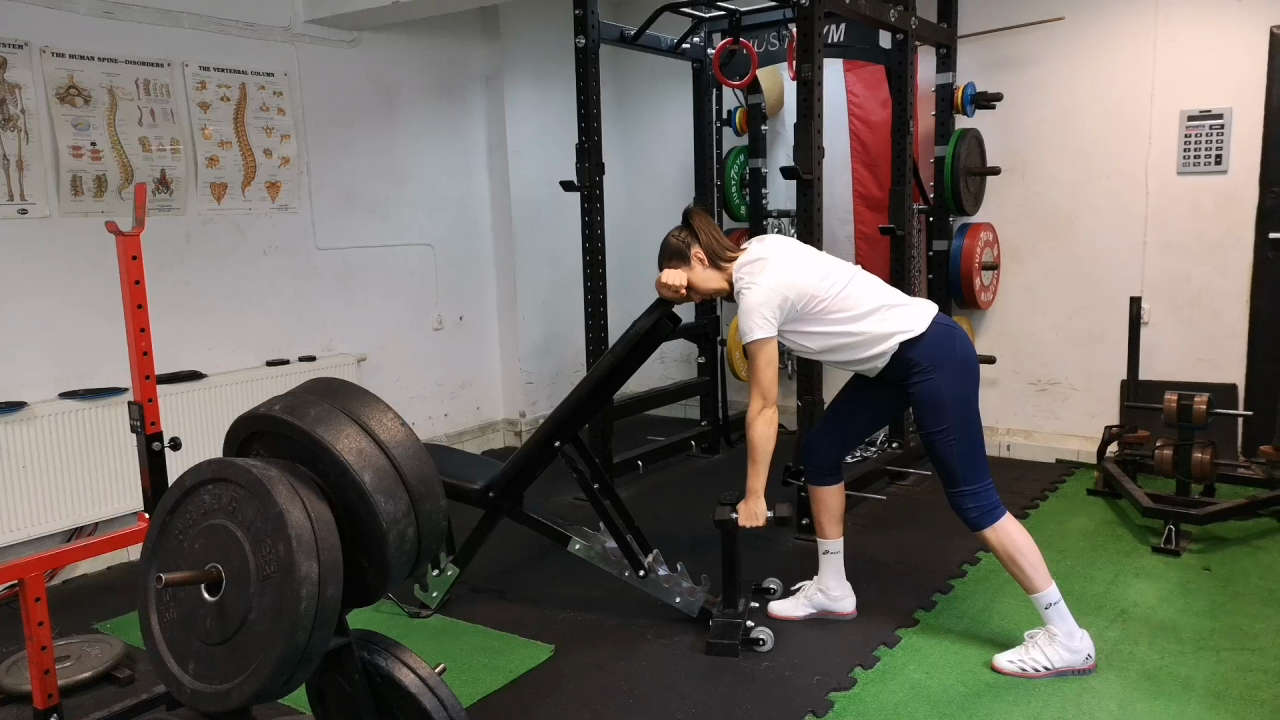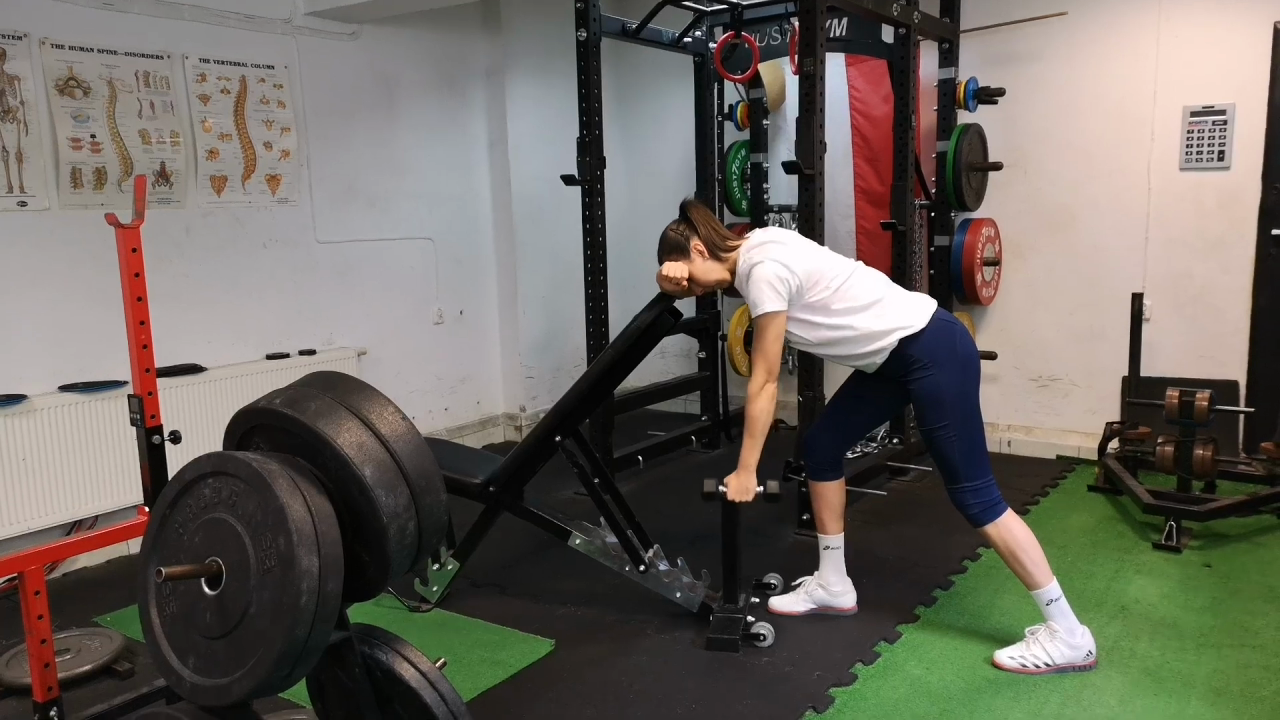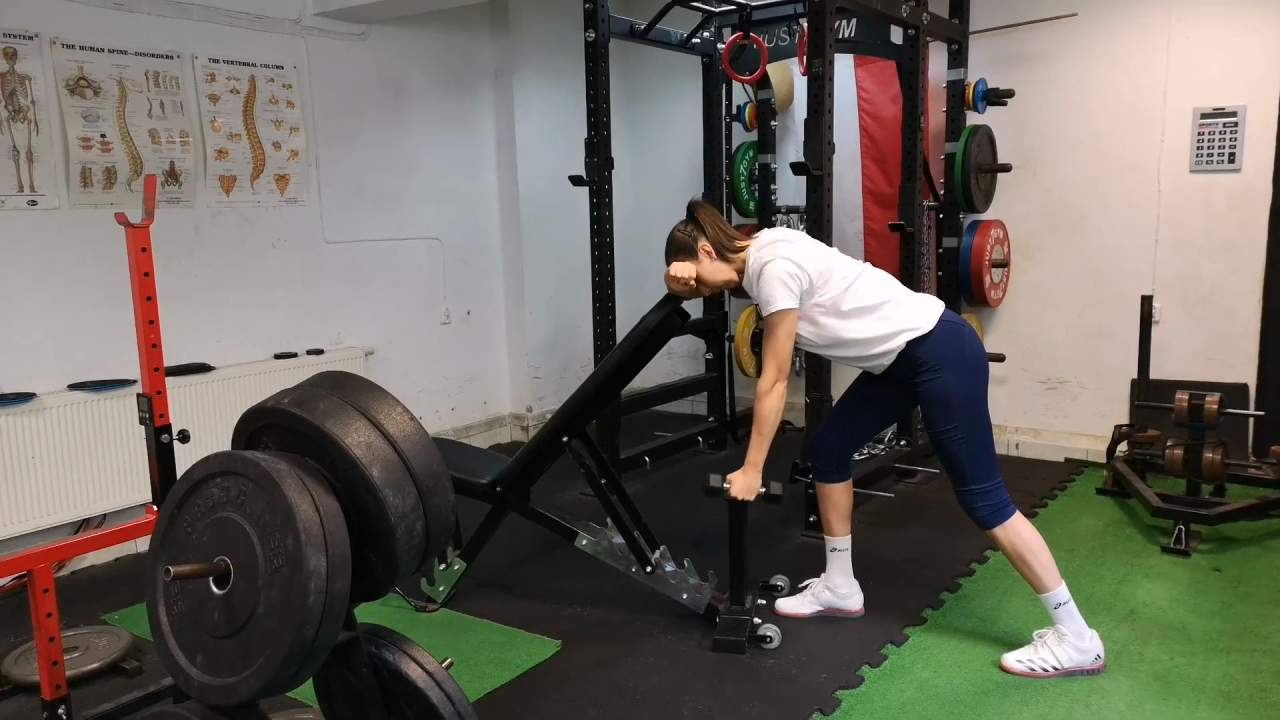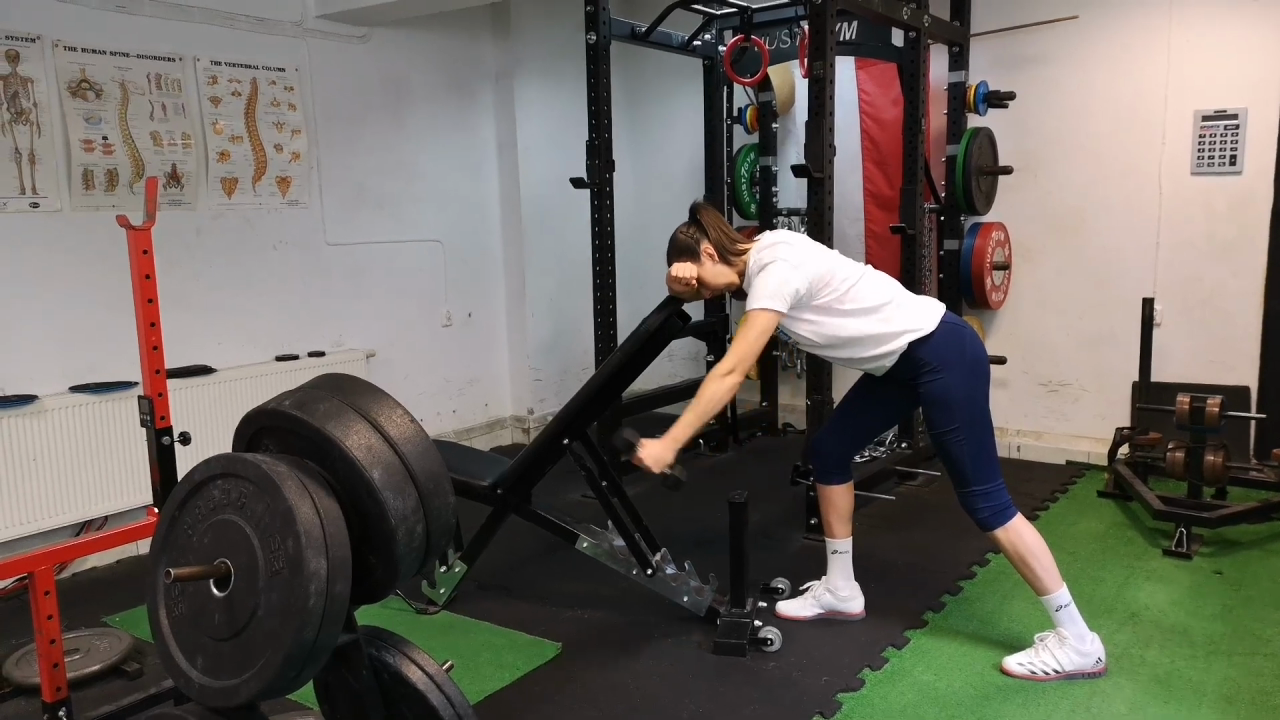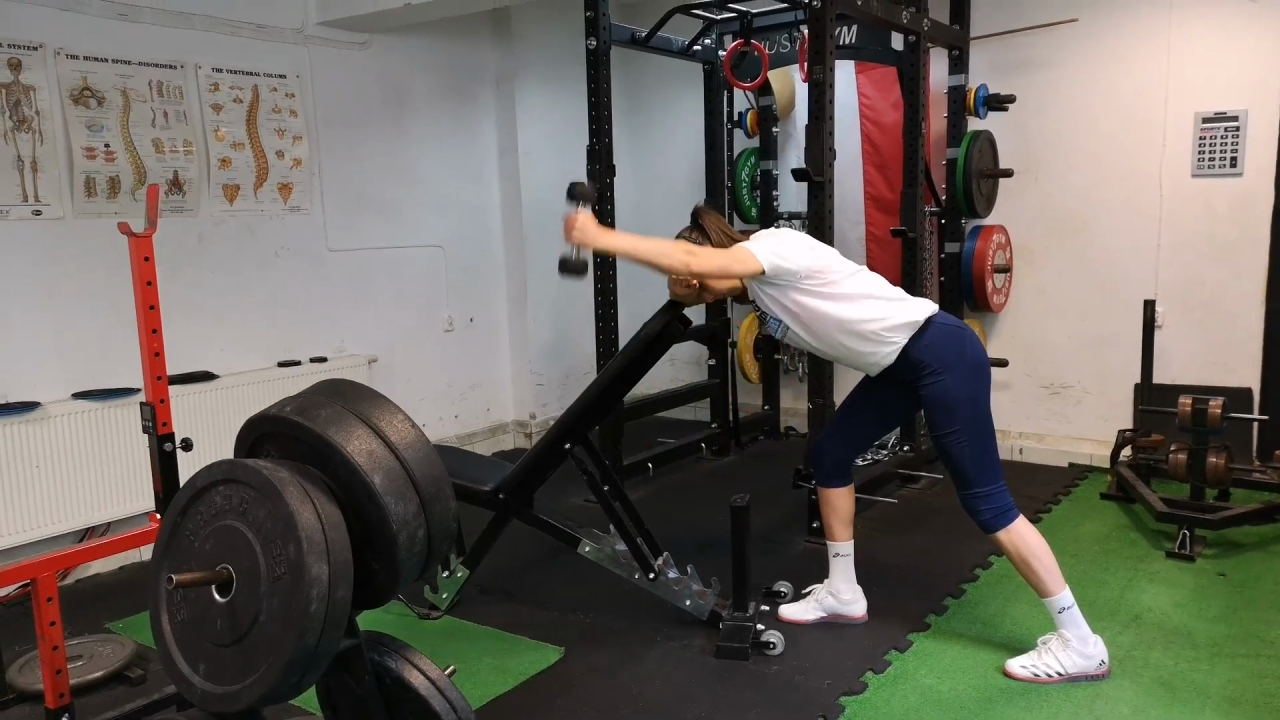
dt=0.5s
person 1, frame 1
left shoulder: (757, 291)
right shoulder: (752, 255)
left elbow: (763, 407)
left wrist: (754, 495)
right wrist: (675, 285)
left hip: (932, 355)
right hip: (897, 356)
left knee: (971, 497)
right knee: (820, 451)
left ankle: (1067, 638)
right ankle: (832, 590)
person 1, frame 2
left shoulder: (763, 270)
right shoulder: (752, 249)
left elbow: (764, 381)
left wrist: (745, 472)
right wrist: (674, 277)
left hip: (932, 350)
right hip: (893, 354)
left knee: (973, 493)
right knee: (821, 447)
left ankle: (1068, 635)
right ankle: (833, 586)
person 1, frame 3
left shoulder: (774, 268)
right shoulder: (758, 253)
left elbow: (774, 381)
left wrist: (751, 470)
right wrist: (682, 278)
left hip: (940, 351)
right hip: (901, 355)
left knee: (981, 496)
right knee: (827, 449)
left ankle: (1076, 638)
right ankle: (840, 587)
person 1, frame 4
left shoulder: (775, 268)
right shoulder: (760, 255)
left elbow: (733, 370)
left wrist: (670, 443)
right wrist: (681, 280)
left hip: (942, 355)
right hip: (903, 360)
left knee: (984, 499)
right knee: (829, 450)
left ankle: (1079, 642)
right ankle: (840, 590)
person 1, frame 5
left shoulder: (773, 248)
right shoulder: (754, 273)
left elbow: (696, 263)
left wrist: (602, 239)
right wrist: (688, 280)
left hip: (940, 355)
right hip: (900, 364)
left knee: (985, 501)
right knee: (829, 454)
left ankle: (1080, 644)
right ankle: (843, 593)
